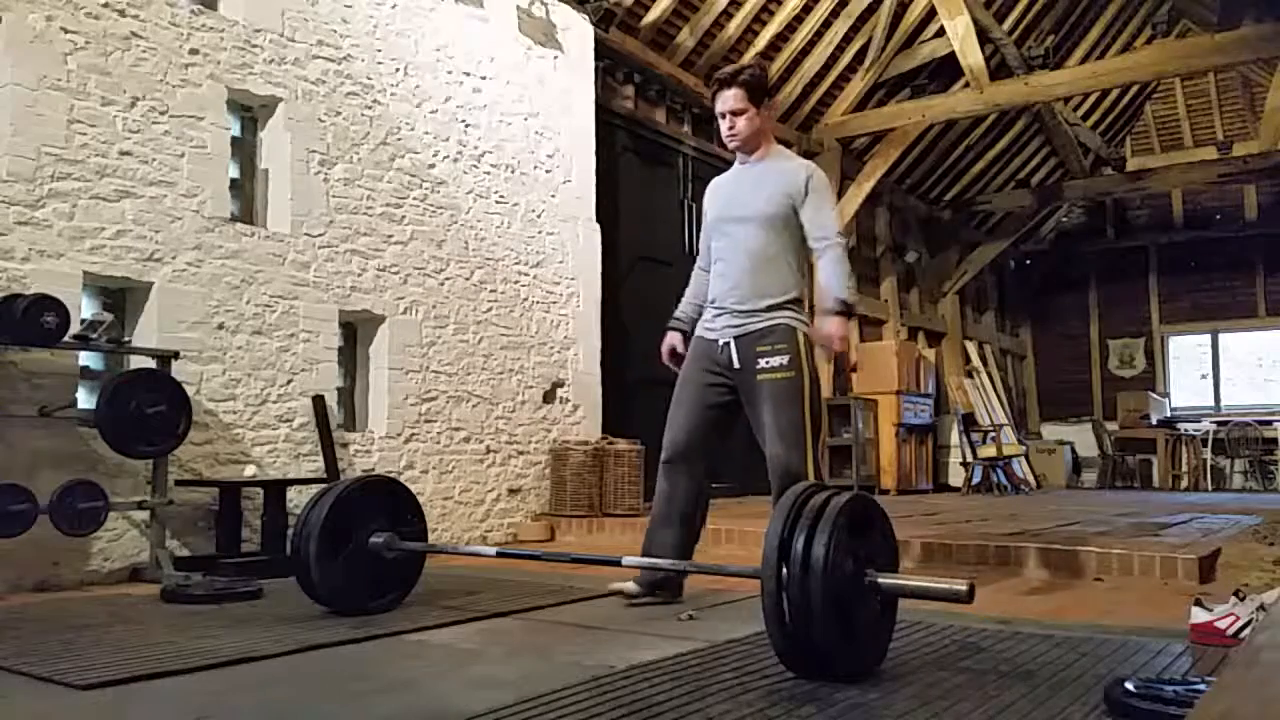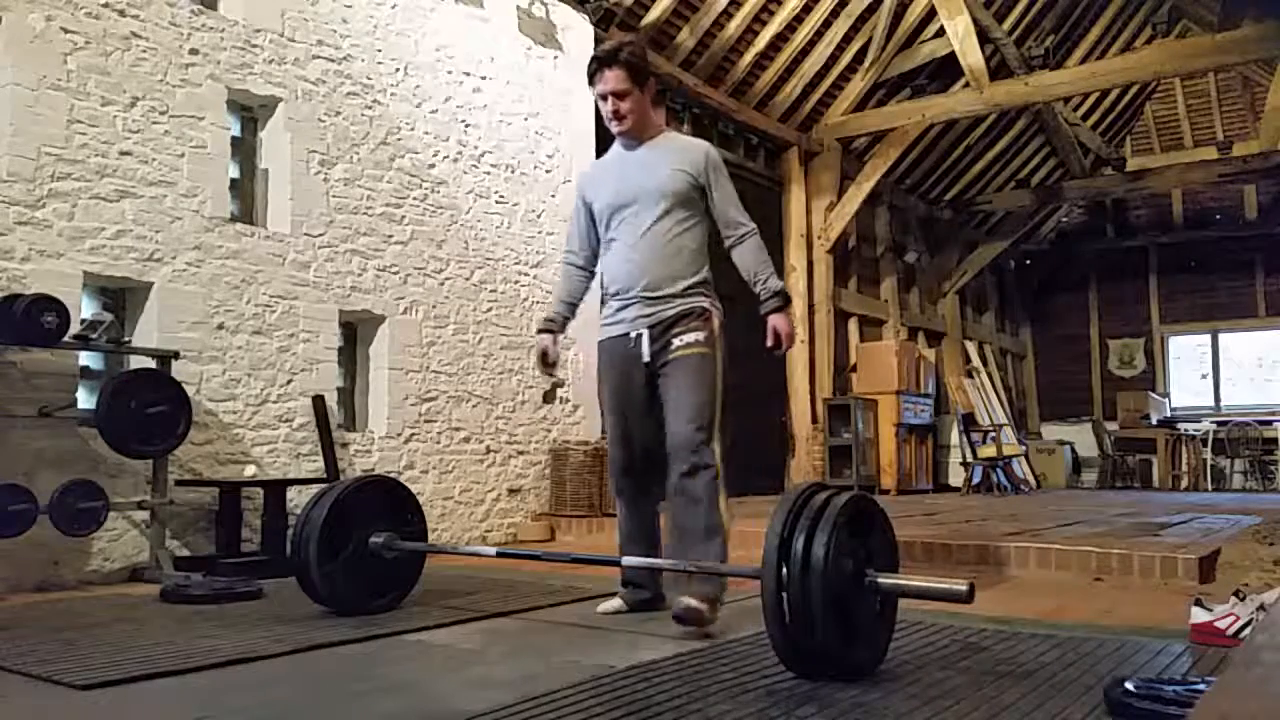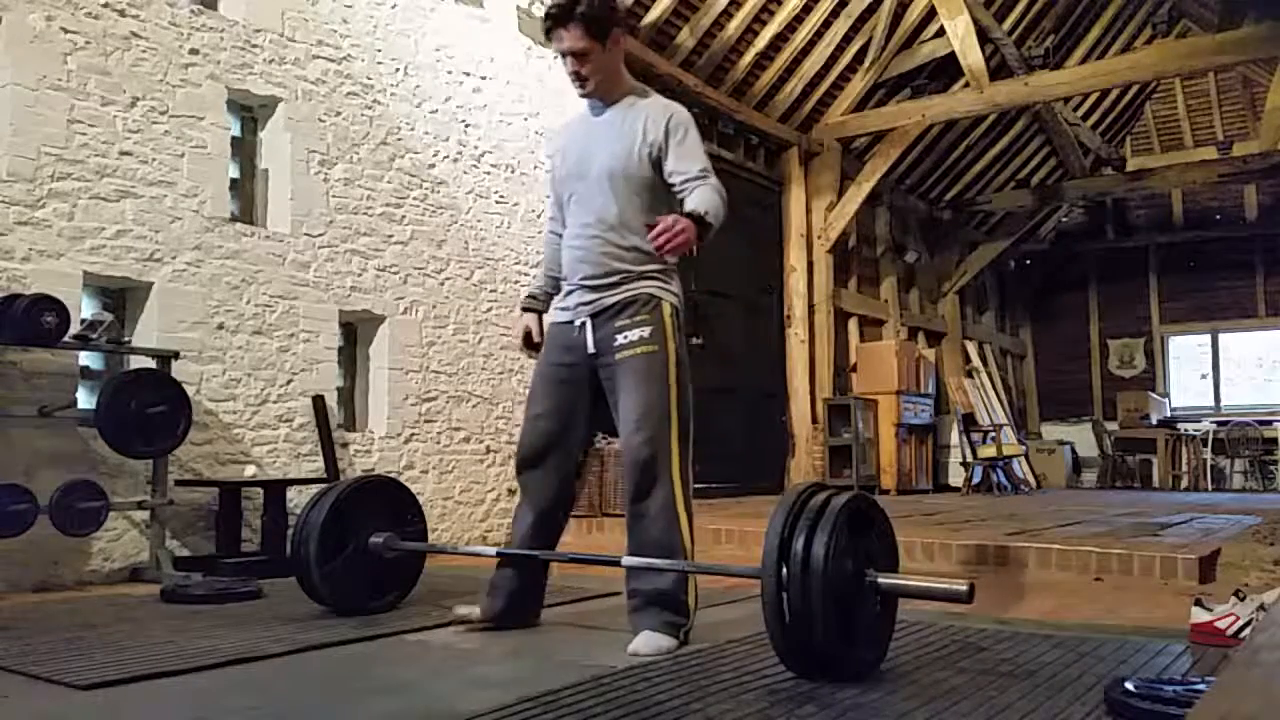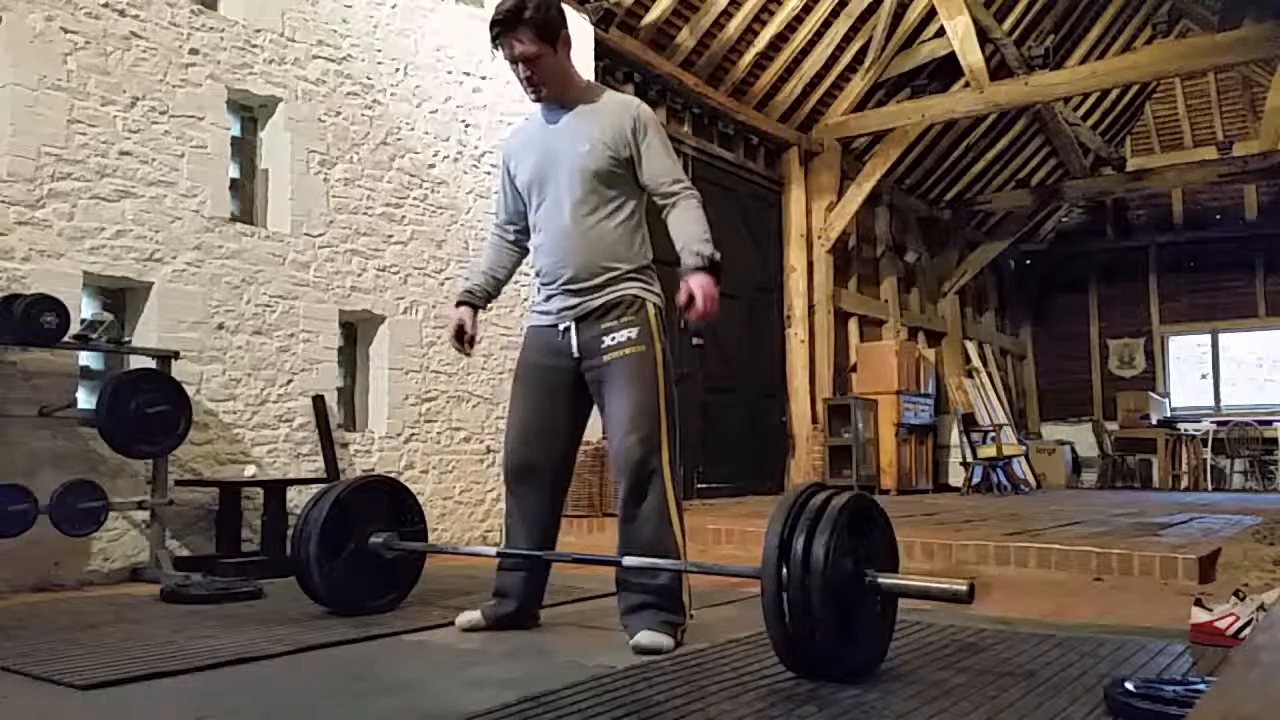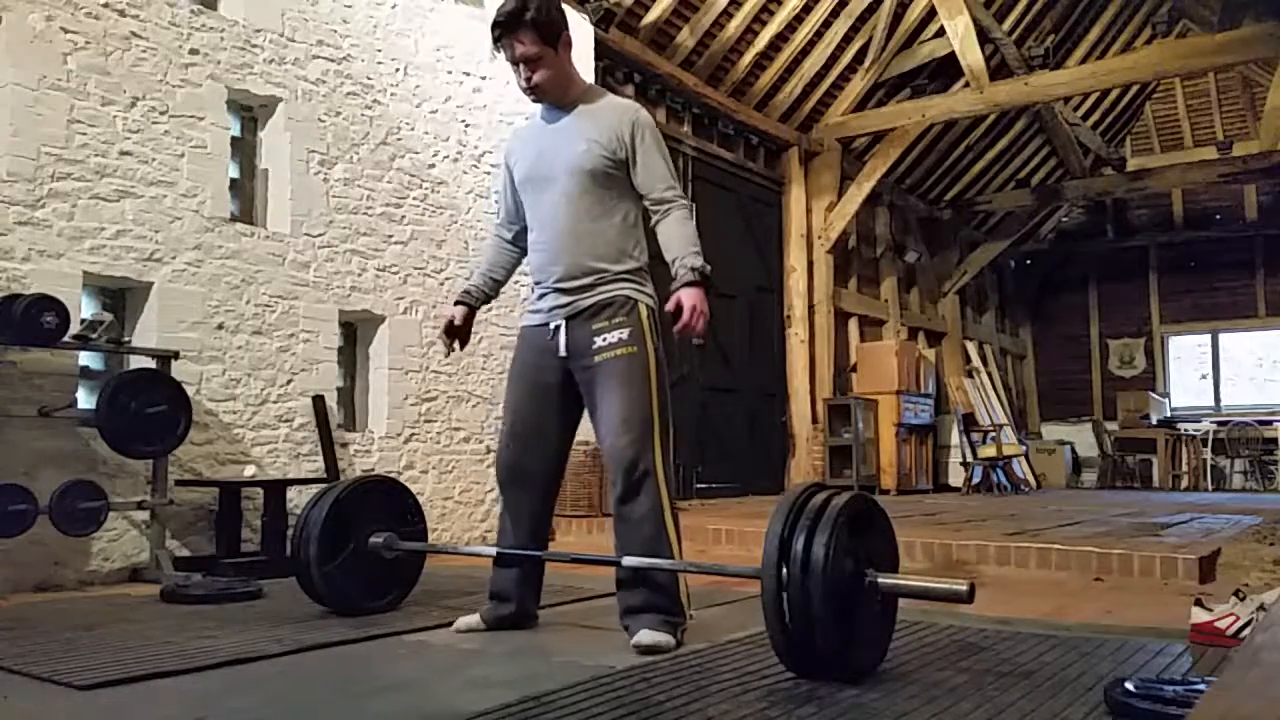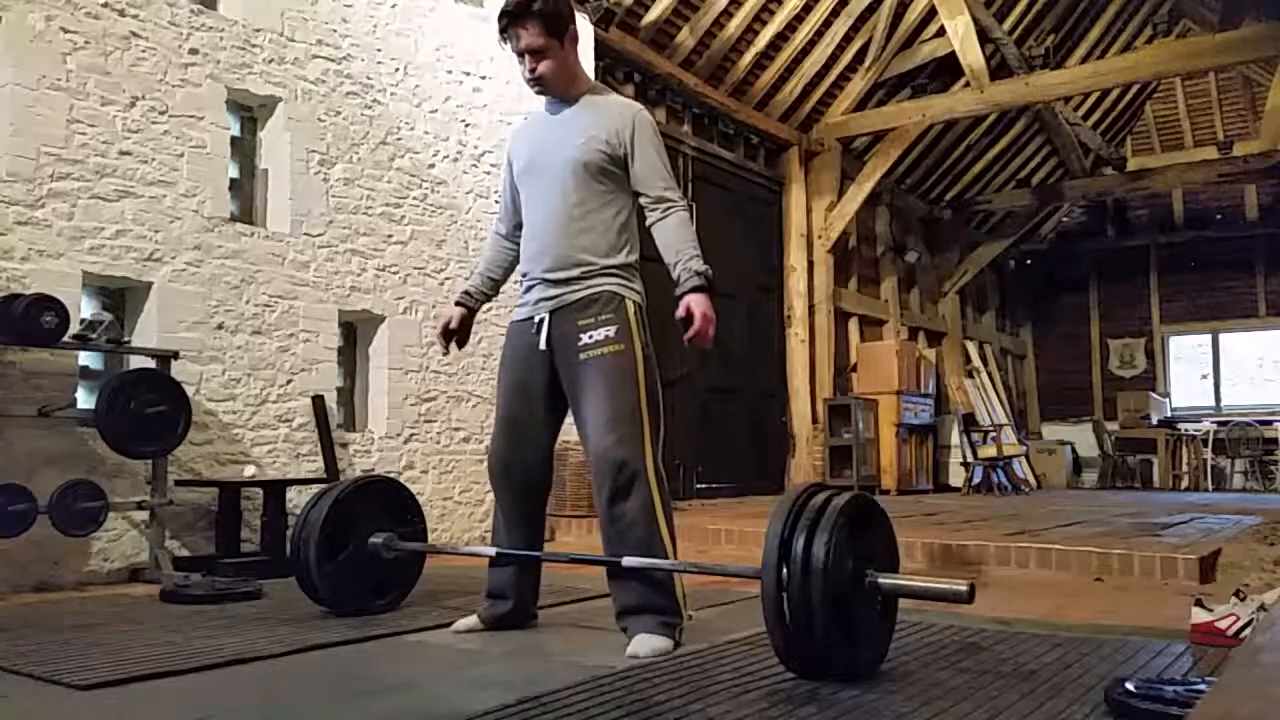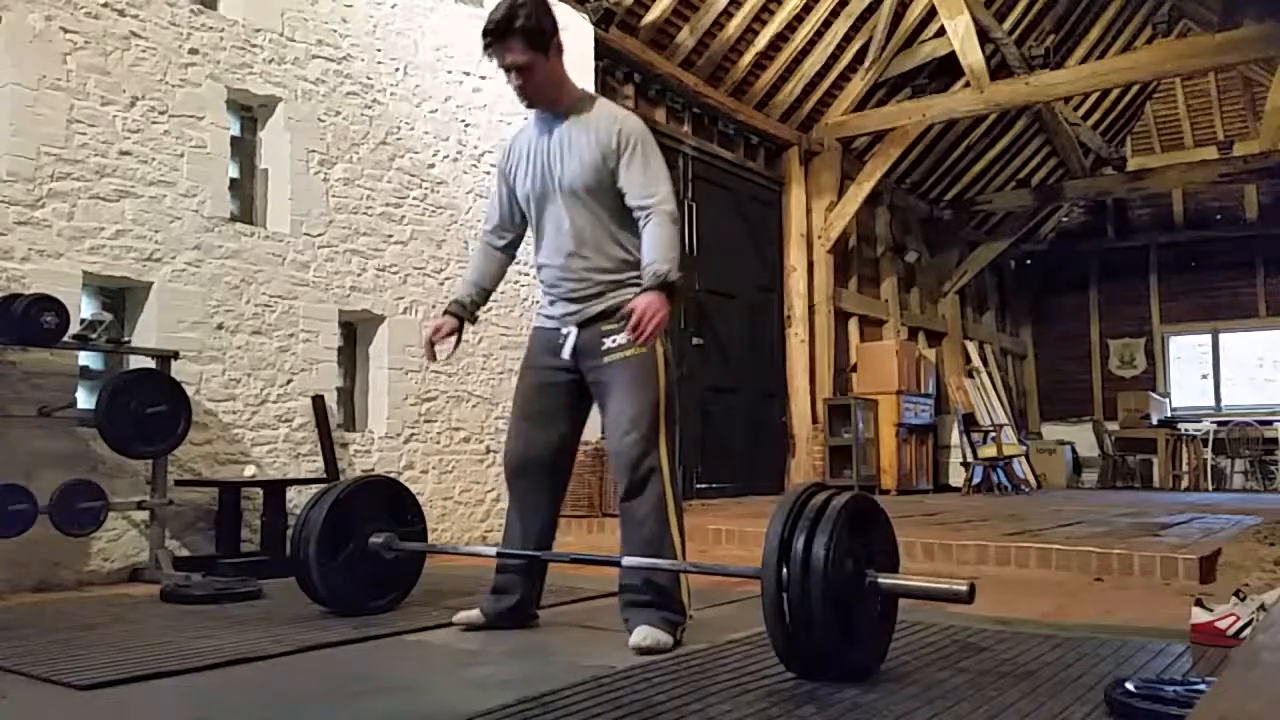
dt=0.7s
person 1, frame 1
left shoulder: (801, 175)
right shoulder: (716, 189)
left elbow: (830, 245)
left wrist: (836, 309)
right wrist: (680, 323)
left hip: (773, 337)
right hip: (712, 339)
left knee: (789, 463)
right knee: (681, 452)
right ankle: (662, 572)
person 1, frame 2
left shoulder: (696, 155)
right shoulder: (594, 177)
left elbow: (740, 233)
right elbow: (578, 261)
left wrist: (774, 299)
right wrist: (552, 324)
left hip: (686, 322)
right hip: (620, 334)
left knee: (689, 446)
right knee: (629, 465)
left ankle: (698, 584)
right ankle: (642, 583)
person 1, frame 3
left shoulder: (664, 118)
right shoulder: (567, 136)
left elbow: (704, 188)
left wrist: (688, 221)
right wrist: (536, 301)
left hip: (638, 311)
right hip: (569, 319)
left knee: (649, 458)
right knee: (541, 456)
left ankle: (661, 613)
right ankle: (513, 597)
person 1, frame 4
left shoulder: (627, 116)
right shoulder: (517, 144)
left elbow: (677, 196)
right elbow: (509, 234)
left wrist: (700, 264)
right wrist: (471, 298)
left hip: (623, 312)
right hip: (549, 324)
left knee: (639, 458)
right knee: (529, 464)
left ankle: (654, 612)
right ankle: (515, 598)
person 1, frame 5
left shoulder: (624, 119)
right shoulder: (521, 143)
left elbow: (668, 206)
right elbow: (508, 235)
left wrist: (690, 276)
right wrist: (470, 299)
left hip: (615, 313)
right hip: (543, 323)
left knee: (633, 458)
right knee: (521, 464)
left ankle: (653, 613)
right ankle: (511, 600)
person 1, frame 6
left shoulder: (624, 118)
right shoulder: (524, 136)
left elbow: (666, 209)
left wrist: (693, 284)
right wrist: (468, 300)
left hip: (601, 307)
right hip: (530, 315)
left knee: (620, 457)
right knee: (513, 463)
left ankle: (651, 614)
right ankle: (510, 599)
person 1, frame 7
left shoulder: (616, 128)
right shoulder: (518, 145)
left elbow: (658, 211)
right elbow: (499, 238)
left wrist: (659, 284)
right wrist: (458, 308)
left hip: (623, 320)
right hip: (555, 326)
left knee: (637, 457)
right knee: (530, 460)
left ankle: (654, 611)
right ankle: (512, 599)
